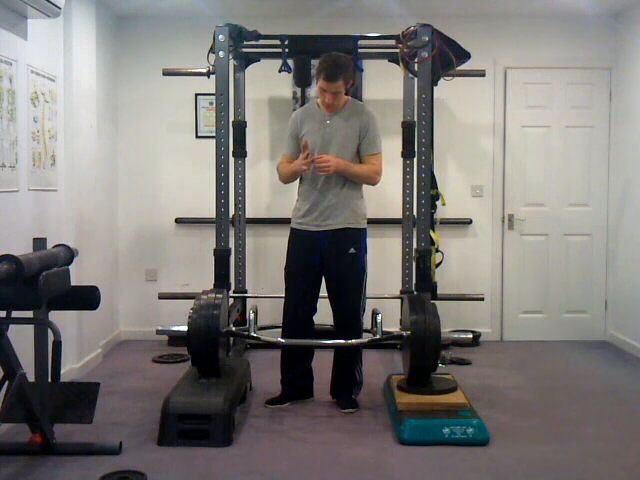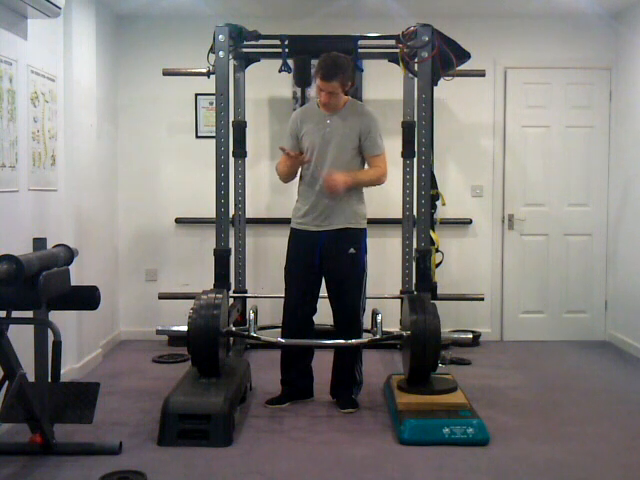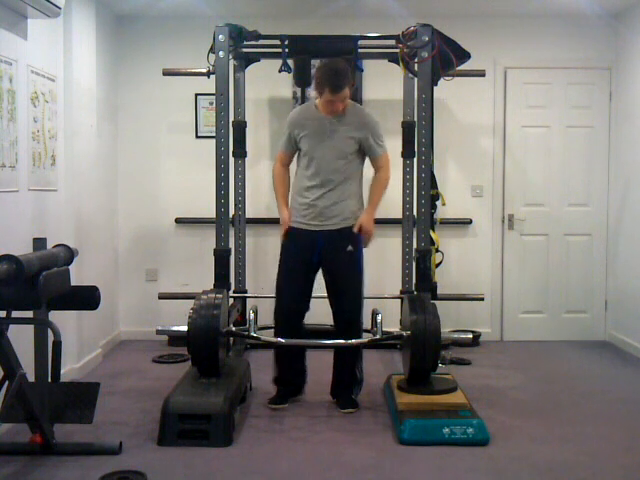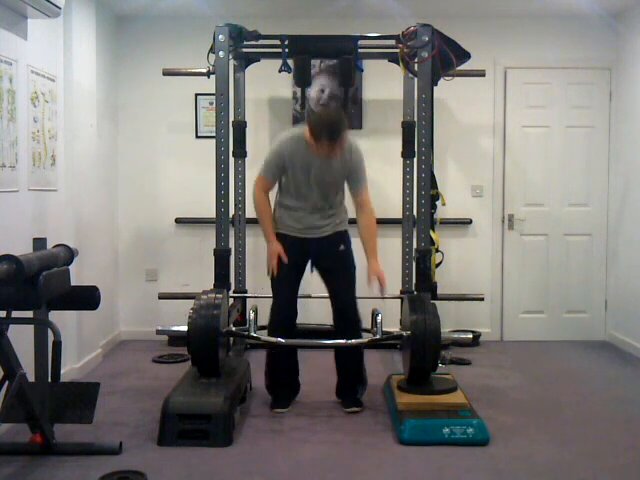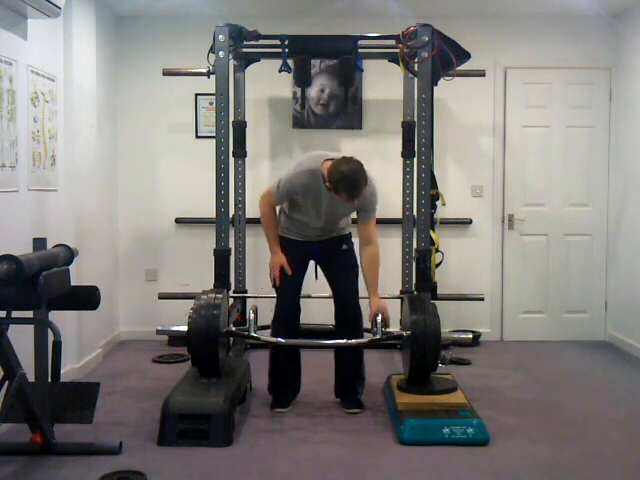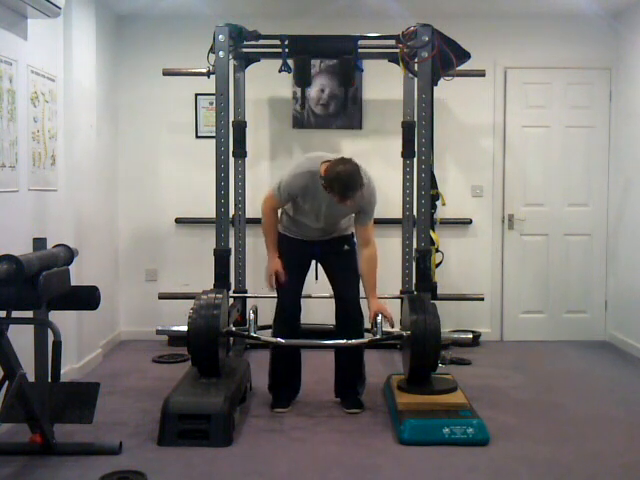
dt=0.4s
person 1, frame 1
left shoulder: (363, 118)
right shoulder: (300, 117)
left elbow: (374, 172)
right elbow: (283, 172)
left wrist: (340, 164)
right wrist: (299, 165)
left hip: (347, 229)
right hip: (304, 228)
left knee: (348, 315)
right knee: (296, 312)
left ankle: (346, 388)
right ankle: (295, 385)
person 1, frame 2
left shoulder: (363, 119)
right shoulder: (301, 117)
left elbow: (380, 171)
right elbow: (285, 167)
left wrist: (349, 178)
right wrist: (288, 165)
left hip: (346, 230)
right hip: (304, 228)
left knee: (348, 315)
right knee: (296, 312)
left ankle: (346, 389)
right ankle: (295, 385)
person 1, frame 3
left shoulder: (364, 121)
right shoulder: (298, 118)
left elbow: (382, 169)
right elbow: (281, 164)
left wrist: (369, 211)
right wrist: (283, 208)
left hip: (344, 230)
right hip: (300, 228)
left knee: (347, 314)
right knee: (287, 309)
left ankle: (346, 390)
right ankle: (288, 383)
person 1, frame 4
left shoulder: (351, 153)
right shoulder: (286, 147)
left elbow: (363, 207)
right elbow: (260, 189)
left wrist: (373, 259)
right wrist: (271, 239)
left hip: (333, 235)
right hip: (288, 235)
left knee: (346, 309)
right knee: (283, 310)
left ankle: (351, 389)
right ankle: (282, 388)
person 1, frame 5
left shoulder: (367, 190)
right shoulder: (302, 175)
left elbow: (368, 243)
right elbow: (267, 202)
left wrist: (374, 296)
right wrist: (275, 251)
left hip: (336, 239)
right hip: (292, 238)
left knee: (349, 307)
right knee: (286, 310)
left ankle: (349, 390)
right ankle: (282, 390)
person 1, frame 6
left shoulder: (366, 189)
right shoulder: (301, 176)
left elbow: (366, 244)
right elbow: (269, 207)
left wrist: (373, 297)
right wrist: (273, 258)
left hip: (338, 239)
right hip: (293, 237)
left knee: (350, 307)
right knee: (287, 308)
left ankle: (349, 391)
right ankle: (283, 391)
